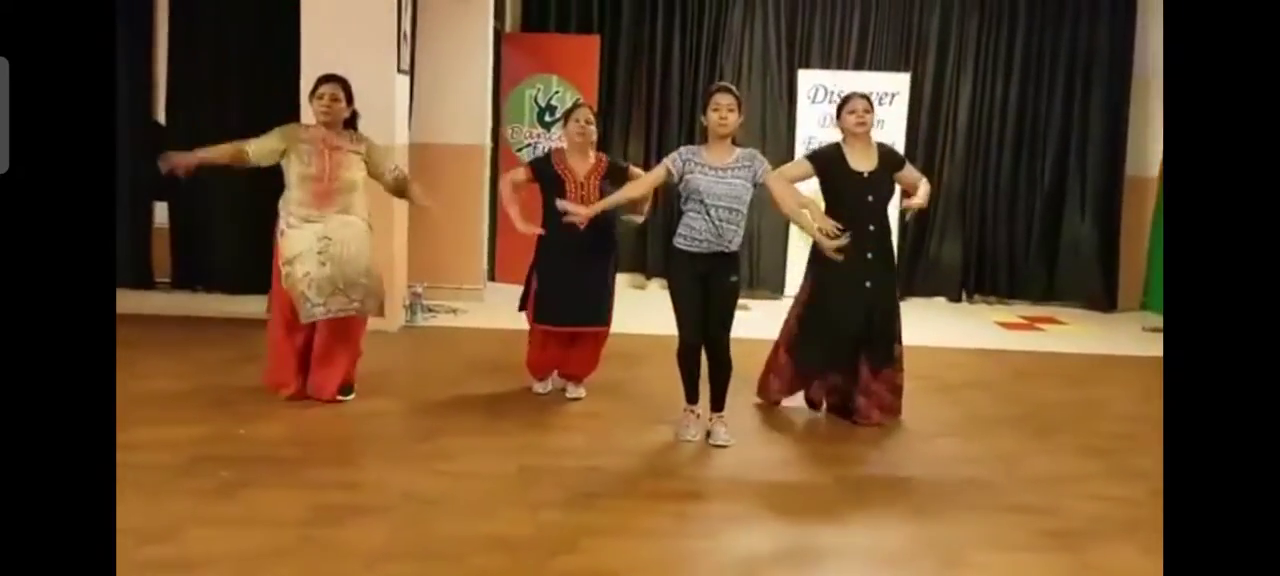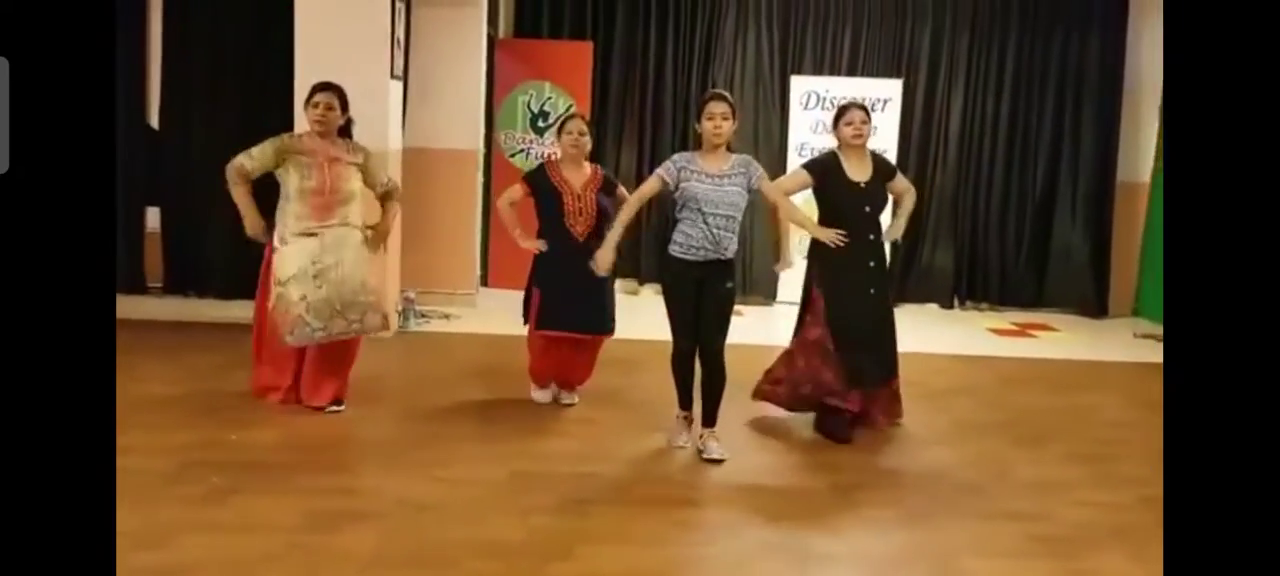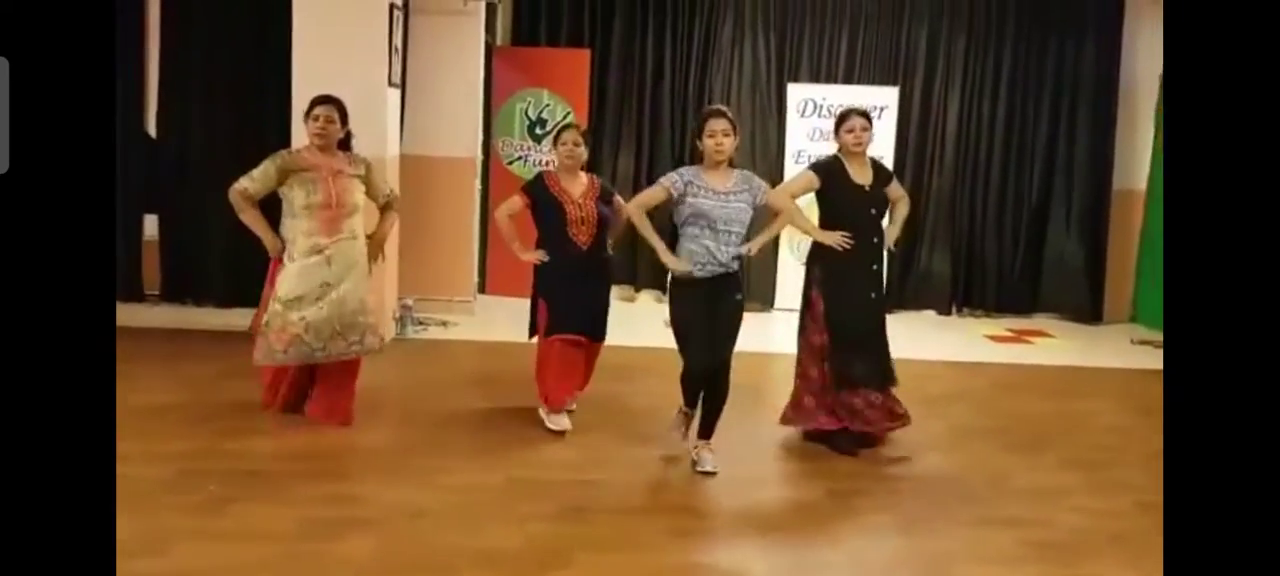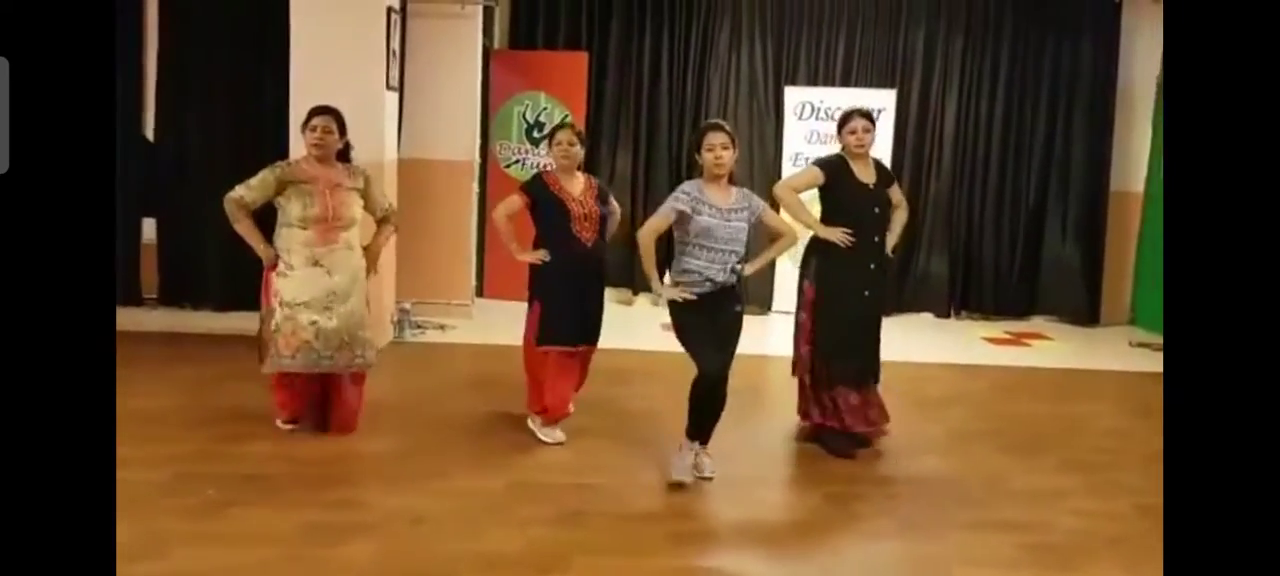
dt=0.2s
person 1, frame 1
left shoulder: (752, 161)
right shoulder: (685, 157)
left elbow: (786, 199)
right elbow: (641, 185)
left wrist: (820, 236)
right wrist: (592, 209)
left hip: (725, 261)
right hip: (686, 257)
left knee: (717, 340)
right knee: (689, 339)
left ankle: (718, 417)
right ankle: (691, 410)
person 1, frame 2
left shoulder: (745, 167)
right shoulder: (680, 164)
left elbow: (781, 202)
right elbow: (637, 198)
left wrist: (815, 230)
right wrist: (610, 241)
left hip: (721, 269)
right hip: (681, 265)
left knee: (713, 350)
right knee: (684, 346)
left ankle: (709, 431)
right ankle: (684, 416)
person 1, frame 3
left shoulder: (748, 183)
right shoulder: (685, 178)
right elbow: (635, 207)
left wrist: (757, 242)
right wrist: (664, 252)
left hip: (728, 285)
right hip: (689, 283)
left knee: (719, 366)
right knee: (696, 364)
left ankle: (703, 443)
right ankle: (686, 411)
person 1, frame 4
left shoulder: (747, 200)
right shoulder: (688, 194)
left elbow: (788, 234)
right elbow: (646, 234)
left wrist: (753, 266)
right wrist: (657, 285)
left hip: (727, 298)
right hip: (689, 298)
left knee: (719, 376)
right knee: (709, 369)
left ankle: (702, 447)
right ankle: (689, 441)
person 2, frame 1
left shoulder: (888, 157)
right shoulder: (827, 157)
left elbow: (919, 182)
right elbow: (777, 179)
left wrist: (920, 196)
left hip: (877, 259)
right hip: (836, 256)
left knee: (873, 334)
right knee: (830, 328)
left ankle: (853, 400)
right ankle: (819, 386)
person 2, frame 2
left shoulder: (881, 166)
right shoulder: (823, 166)
left elbow: (908, 192)
right elbow: (775, 191)
left wrist: (897, 226)
left hip: (872, 266)
right hip: (833, 265)
left knee: (873, 340)
right knee: (839, 341)
left ankle: (860, 408)
right ankle: (834, 411)
person 2, frame 3
left shoulder: (879, 171)
right shoulder: (826, 170)
left elbow: (902, 200)
right elbow: (779, 196)
left wrist: (892, 233)
right wrist: (817, 233)
left hip: (870, 272)
right hip: (834, 270)
left knee: (865, 345)
right knee: (839, 346)
left ankle: (862, 421)
right ankle: (832, 425)
person 2, frame 4
left shoulder: (881, 172)
right shoulder: (830, 167)
left elbow: (900, 206)
right elbow: (783, 189)
left wrist: (891, 238)
right wrist: (819, 228)
left hip: (869, 271)
right hip: (831, 267)
left knee: (861, 345)
right knee: (833, 345)
left ankle: (852, 422)
right ankle: (829, 425)
person 3, frame 1
left shoulder: (361, 145)
right shoulder: (290, 137)
left elbow: (396, 179)
right elbow: (243, 151)
left wrist: (422, 200)
right wrist: (194, 157)
left hip: (347, 240)
right hip: (298, 239)
left knee: (342, 311)
right knee: (294, 315)
left ankle: (336, 380)
right ankle: (296, 382)
person 3, frame 2
left shoulder: (358, 155)
right shoulder: (286, 147)
left elbow: (389, 190)
right elbow: (238, 169)
left wrist: (384, 225)
right wrist: (251, 216)
left hip: (343, 251)
right hip: (294, 249)
left knee: (339, 321)
right knee: (288, 323)
left ankle: (327, 393)
right ankle: (284, 389)
person 3, frame 3
left shoulder: (360, 167)
right shoulder: (285, 163)
left elbow: (390, 202)
right elbow: (240, 193)
left wrist: (380, 236)
right wrist: (268, 237)
left hip: (347, 267)
right hip: (298, 264)
left knee: (341, 338)
right knee: (292, 335)
left ankle: (329, 409)
right ankle: (288, 399)
person 3, frame 4
left shoulder: (358, 179)
right shoulder: (283, 174)
left elbow: (388, 216)
right elbow: (235, 202)
left wrist: (375, 249)
right wrist: (261, 247)
left hip: (344, 278)
right hip: (294, 273)
left knee: (343, 347)
right knee: (297, 341)
left ankle: (334, 417)
right ankle: (292, 408)
person 4, frame 1
left shoulder: (608, 167)
right shoulder: (548, 163)
left elbow: (643, 179)
right elbow: (507, 180)
right wrist: (520, 220)
left hip: (596, 258)
right hip: (555, 255)
left knee: (590, 322)
right knee: (548, 320)
left ankle: (574, 376)
right ankle: (542, 373)
person 4, frame 2
left shoulder: (601, 178)
right shoulder: (543, 175)
left elbow: (626, 201)
right elbow: (504, 201)
right wrist: (521, 238)
left hip: (593, 266)
right hip: (554, 265)
left knee: (588, 331)
right knee: (550, 330)
left ankle: (569, 383)
right ankle: (542, 380)
person 4, frame 3
left shoulder: (599, 187)
right shoulder: (541, 185)
left elbow: (622, 211)
right elbow: (502, 213)
left wrist: (606, 241)
right wrist: (521, 250)
left hip: (594, 277)
right hip: (555, 275)
left knee: (587, 342)
right knee: (558, 340)
left ankle: (567, 393)
right ankle: (553, 405)
person 4, frame 4
left shoulder: (595, 186)
right shoulder: (540, 184)
left elbow: (614, 213)
right elbow: (500, 213)
right wrist: (520, 252)
left hip: (589, 278)
right hip: (553, 277)
left knee: (581, 345)
right knee: (553, 347)
left ankle: (561, 398)
right ankle: (543, 415)
